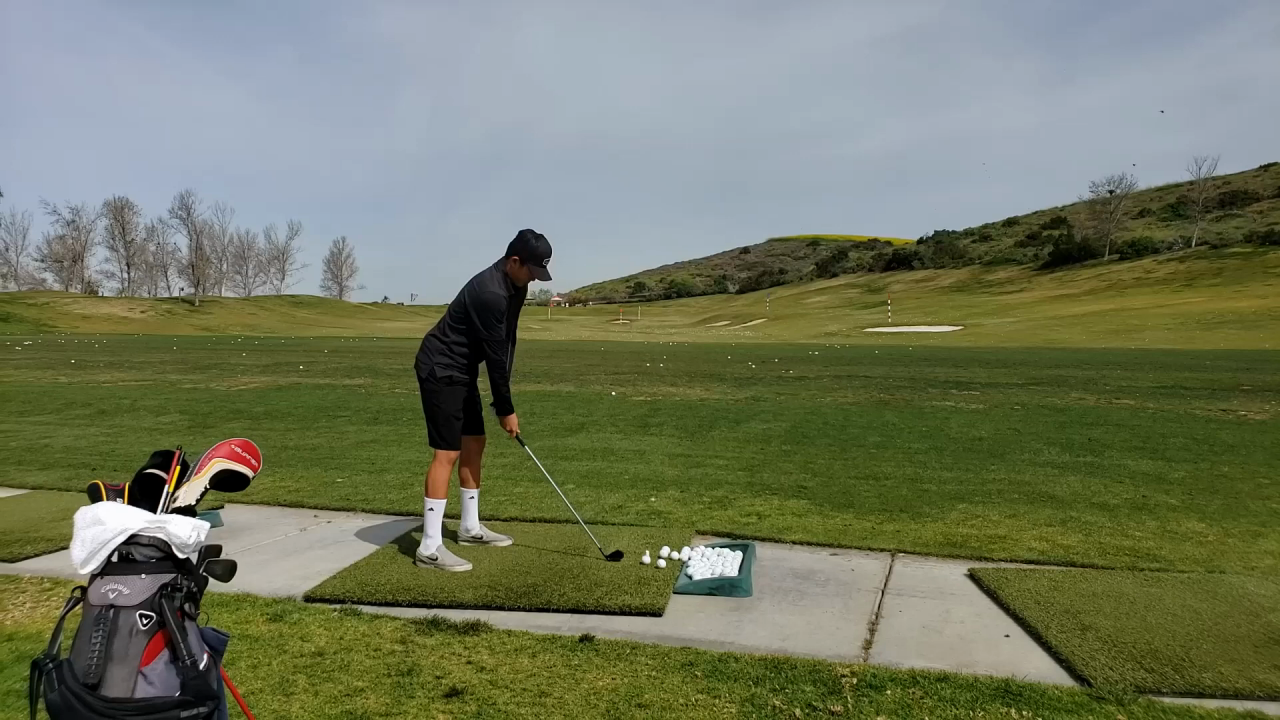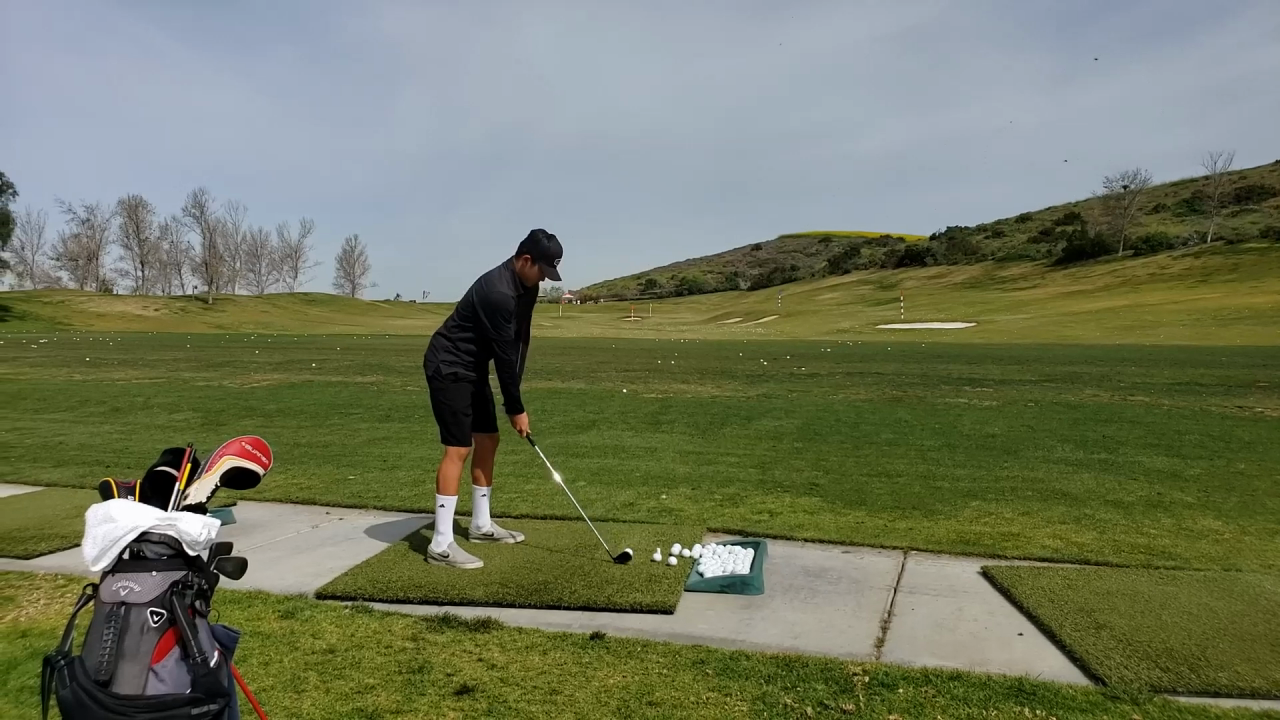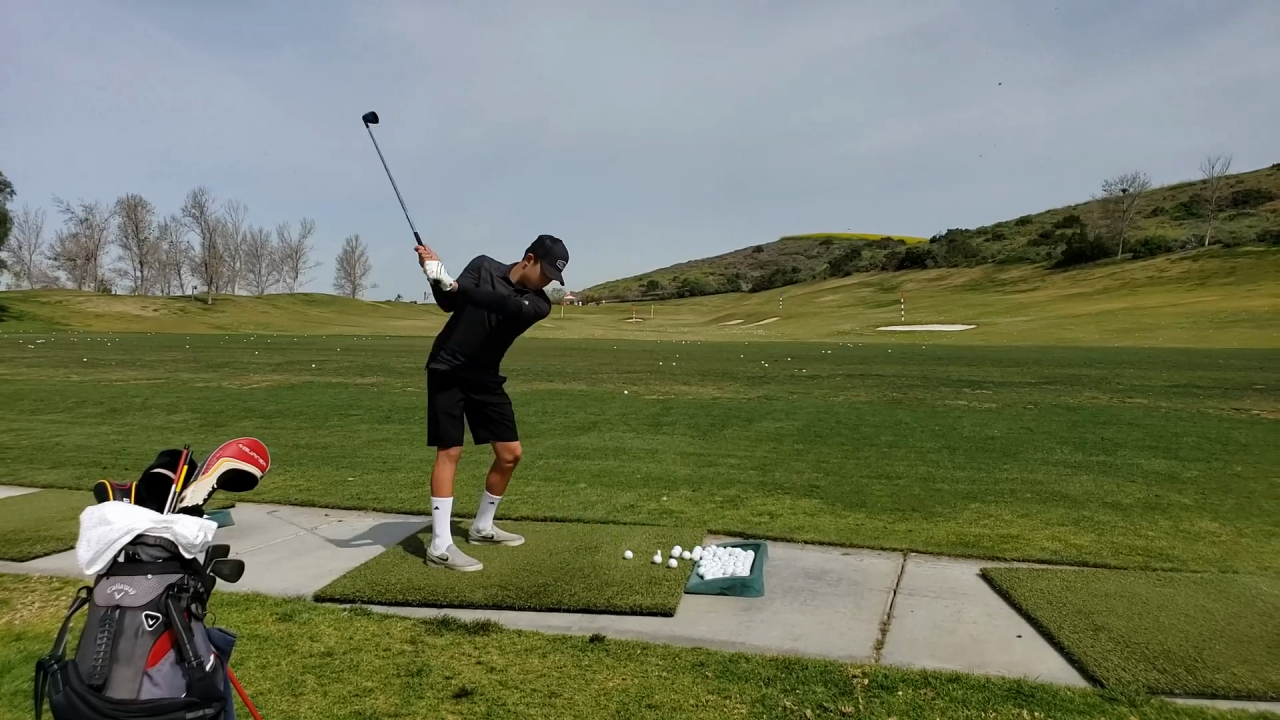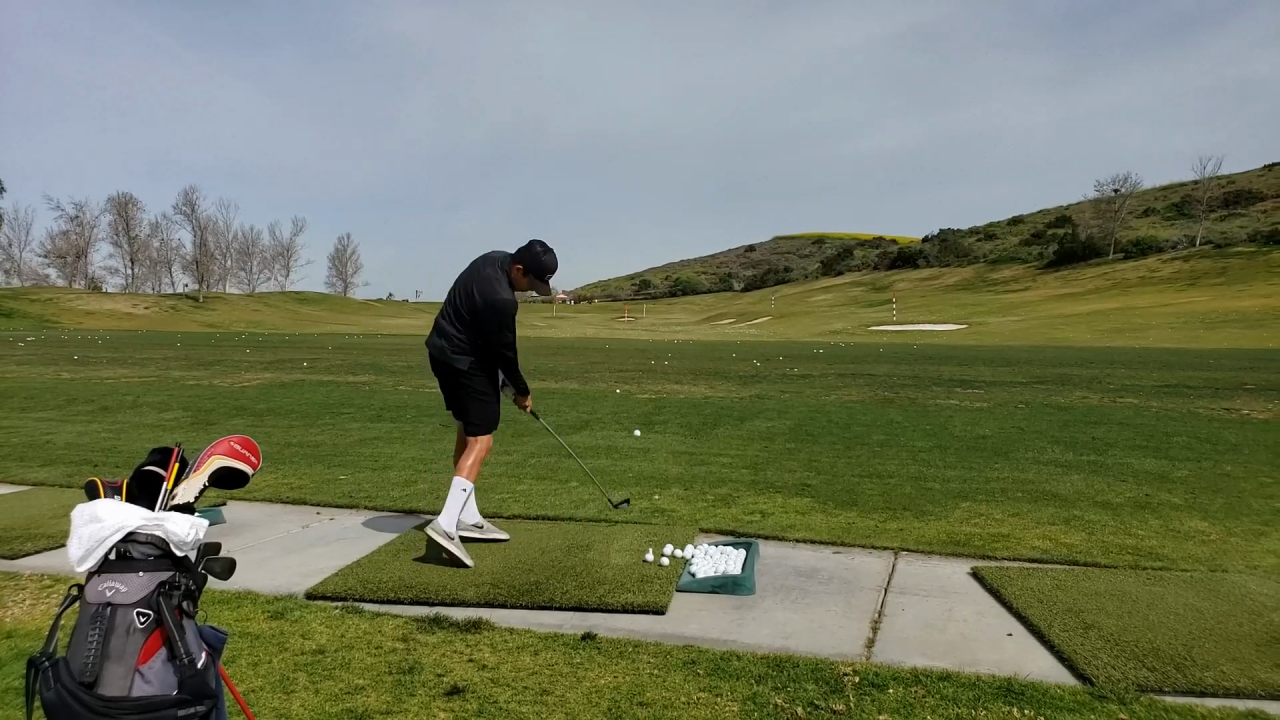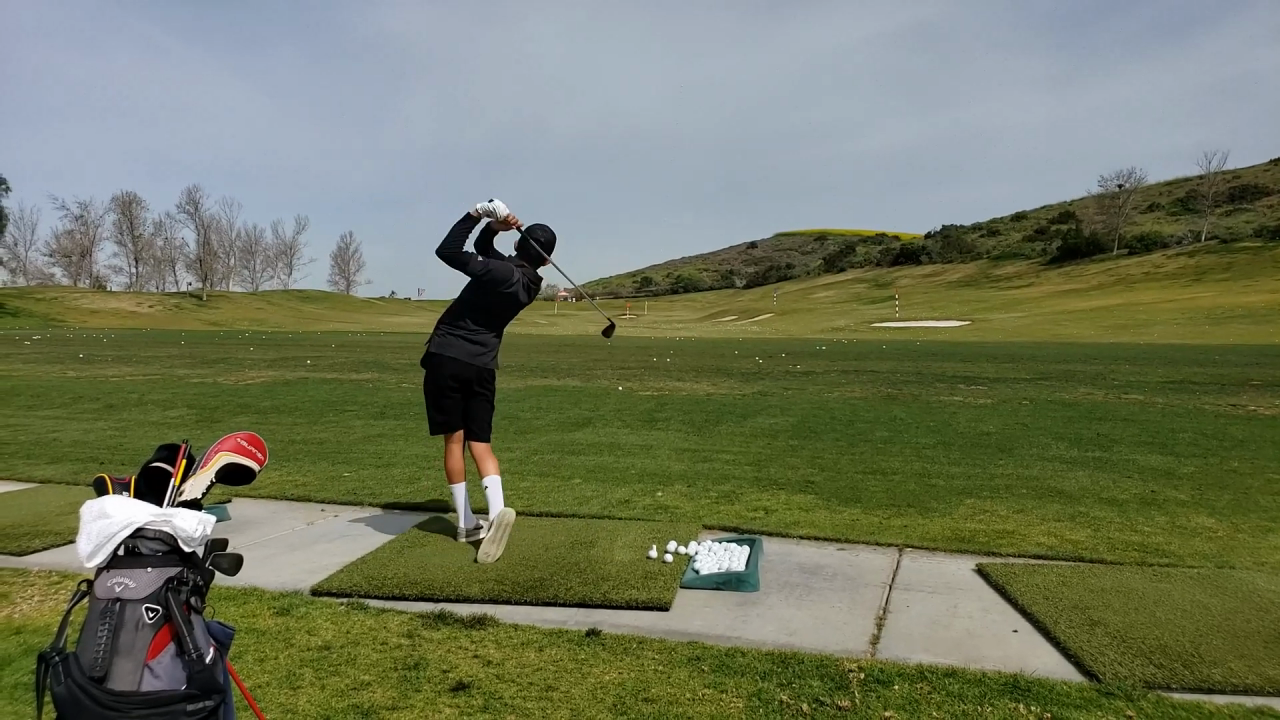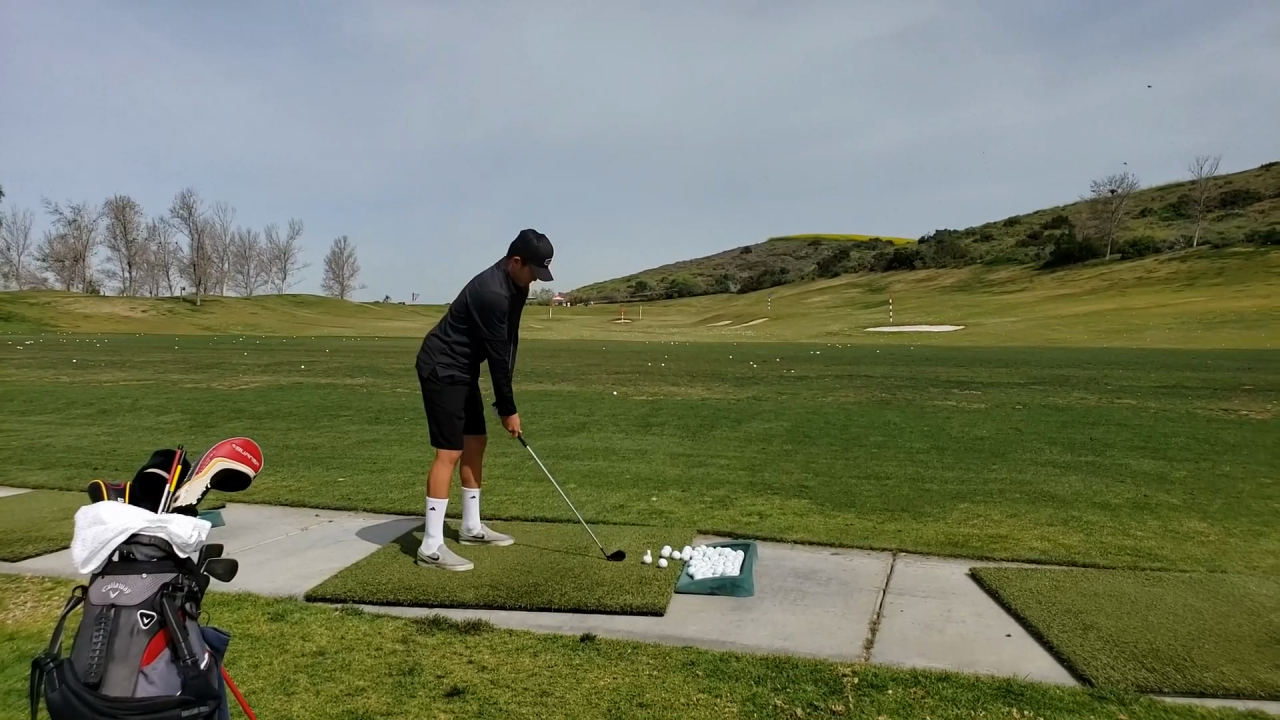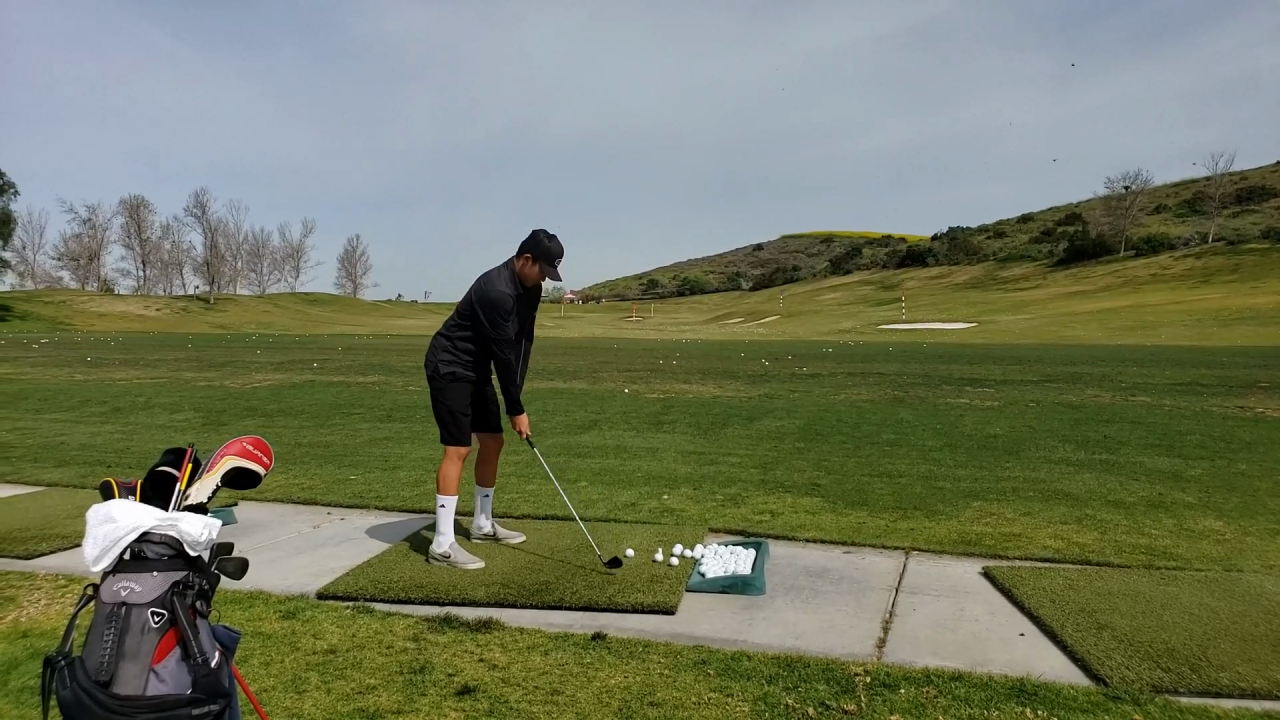
dt=0.5s
person 1, frame 1
left shoulder: (516, 287)
right shoulder: (490, 293)
left elbow: (508, 343)
right elbow: (495, 354)
left wrist: (502, 401)
right wrist: (506, 409)
left hip: (462, 370)
right hip: (440, 370)
left knee: (474, 444)
right knee: (447, 453)
left ankle: (470, 528)
right ankle: (430, 547)
person 1, frame 2
left shoulder: (527, 287)
right shoulder: (497, 292)
left elbow: (520, 343)
right elbow: (503, 354)
left wrist: (513, 400)
right wrist: (516, 408)
left hip: (473, 368)
right hip: (448, 367)
left knee: (487, 441)
right knee: (457, 449)
left ankle: (481, 524)
right ankle: (441, 544)
person 1, frame 3
left shoulder: (538, 305)
right shoulder: (484, 266)
left elbow: (499, 302)
right elbow: (449, 301)
left wrist: (448, 280)
right wrist: (434, 272)
left hip: (486, 379)
right hip: (446, 370)
left knee: (510, 454)
right knee: (450, 453)
left ankle: (484, 527)
right ankle: (441, 546)
person 1, frame 4
left shoulder: (495, 260)
right shoulder: (499, 297)
right elbow: (504, 351)
right wrist: (521, 391)
left hip: (446, 350)
right hip: (465, 361)
left knee: (467, 432)
right knee: (480, 441)
left ankle: (467, 518)
right ankle: (445, 525)
person 1, frame 5
left shoulder: (502, 273)
right shoulder: (529, 285)
left elbow: (447, 251)
right elbow: (484, 249)
left wrist: (478, 214)
right wrist: (492, 223)
left hip: (446, 358)
right hip: (481, 366)
left knee: (453, 439)
right knee: (480, 442)
left ankle: (466, 522)
right ankle: (497, 511)
person 1, frame 6
left shoulder: (498, 286)
right shoulder: (499, 290)
left elbow: (507, 345)
right elbow: (497, 355)
left wrist: (507, 406)
right wrist: (508, 410)
left hip: (455, 370)
right hip: (447, 371)
left knee: (472, 445)
right knee: (449, 452)
left ankle: (472, 528)
right ankle: (431, 545)
person 1, frame 7
left shoulder: (531, 291)
right shoulder: (495, 290)
left elbow: (521, 345)
right elbow: (503, 352)
left wrist: (516, 400)
right wrist: (516, 410)
left hip: (478, 369)
right hip: (449, 367)
left knee: (493, 441)
right knee: (457, 449)
left ankle: (483, 524)
right ankle: (442, 544)
